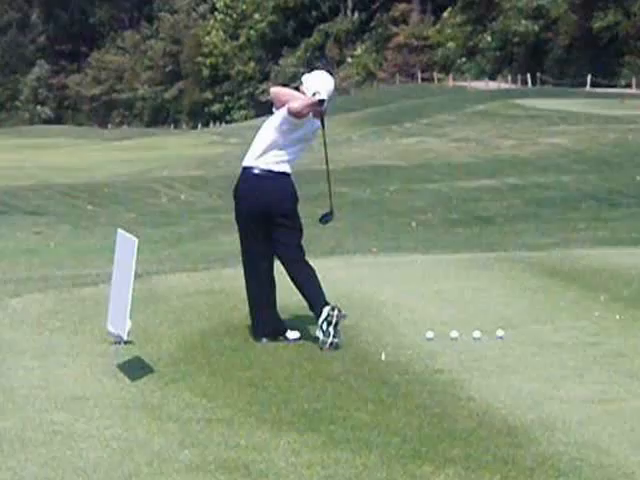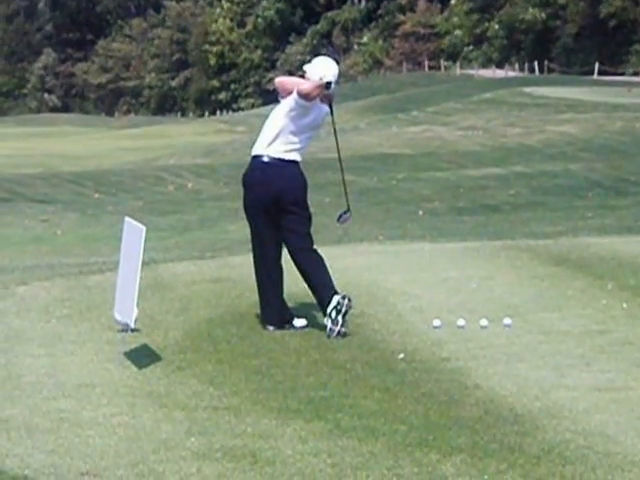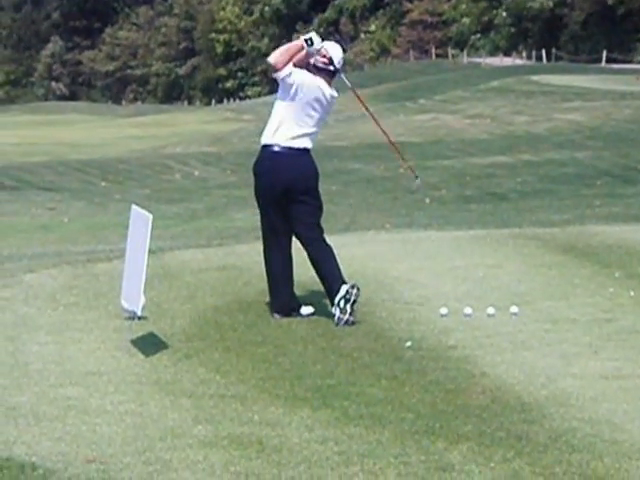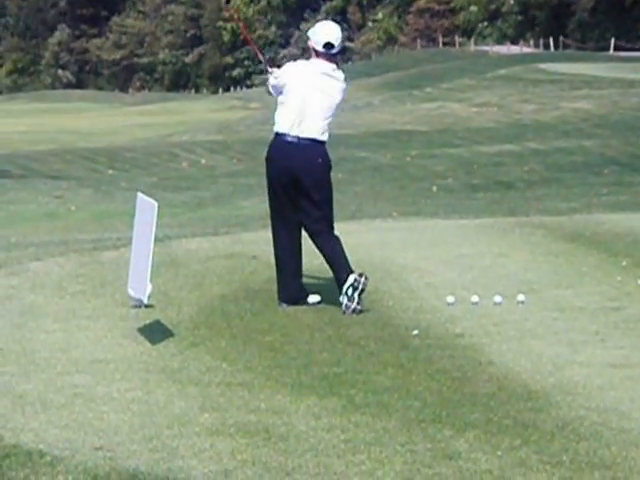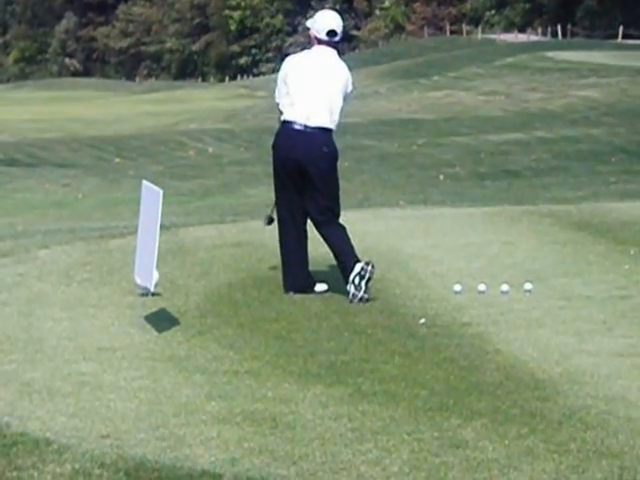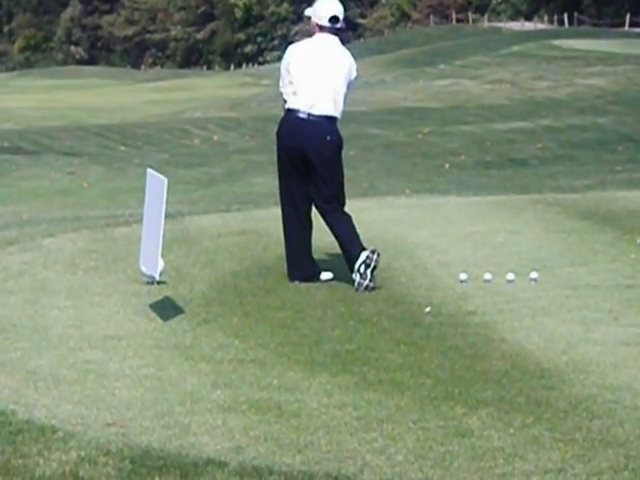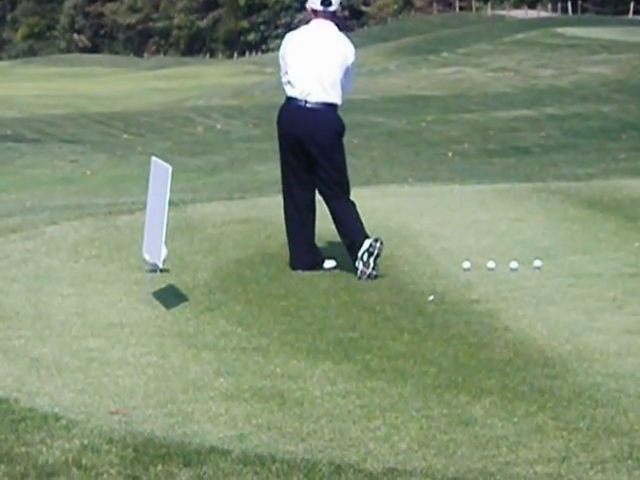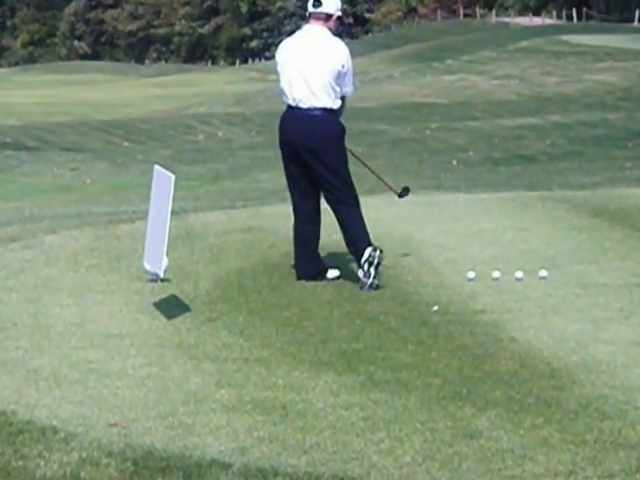
dt=0.7s
person 1, frame 1
left shoulder: (298, 115)
right shoulder: (313, 123)
left elbow: (295, 107)
right elbow: (276, 92)
left wrist: (311, 100)
right wrist: (314, 104)
left hip: (251, 185)
right hip: (280, 187)
left knee: (257, 261)
right knee: (294, 257)
left ankle: (267, 327)
right ankle: (323, 310)
person 1, frame 2
left shoulder: (305, 101)
right shoulder: (322, 110)
left elbow: (304, 89)
right elbow: (280, 82)
left wrist: (318, 84)
right wrist: (323, 89)
left hip: (260, 174)
right hip: (290, 176)
left knee: (266, 249)
right knee: (302, 246)
left ankle: (275, 315)
right ankle: (331, 300)
person 1, frame 3
left shoulder: (300, 81)
right shoulder: (329, 96)
left elbow: (275, 62)
left wrist: (305, 41)
right wrist: (308, 48)
left hip: (271, 162)
right hip: (302, 165)
left knee: (276, 238)
right knee: (312, 235)
left ankle: (283, 304)
right ankle: (339, 290)
person 1, frame 4
left shoulder: (293, 71)
right shoulder: (338, 80)
left elbow: (273, 85)
left wrist: (275, 75)
left hip: (282, 150)
right hip: (314, 155)
left knee: (285, 225)
right knee: (320, 225)
left ankle: (290, 292)
right ankle: (347, 279)
person 1, frame 5
left shoulder: (292, 62)
right shoulder: (343, 72)
left elbow: (281, 105)
right elbow: (336, 109)
left hip: (288, 138)
right hip: (319, 143)
left knee: (290, 213)
right knee: (325, 214)
left ankle: (297, 280)
right ankle: (353, 268)
person 1, frame 6
left shoulder: (295, 50)
right shoulder: (346, 60)
left elbow: (285, 92)
right elbow: (342, 100)
left hip: (292, 126)
right hip: (323, 131)
left knee: (294, 201)
right knee: (330, 202)
left ankle: (302, 268)
right ankle: (359, 256)
person 1, frame 7
left shoulder: (291, 39)
right shoulder: (344, 45)
left elbow: (286, 80)
right elbow: (344, 88)
left hip: (291, 115)
right hip: (323, 119)
left knee: (296, 188)
right knee: (335, 189)
left ankle: (304, 256)
right ankle: (361, 245)
person 1, frame 8
left shoulder: (286, 46)
right shoulder: (337, 48)
left elbow: (288, 88)
right elbow: (344, 95)
left hip: (291, 123)
right hip: (322, 126)
left knee: (303, 198)
right knee: (342, 195)
left ankle: (308, 266)
right ankle: (364, 253)
